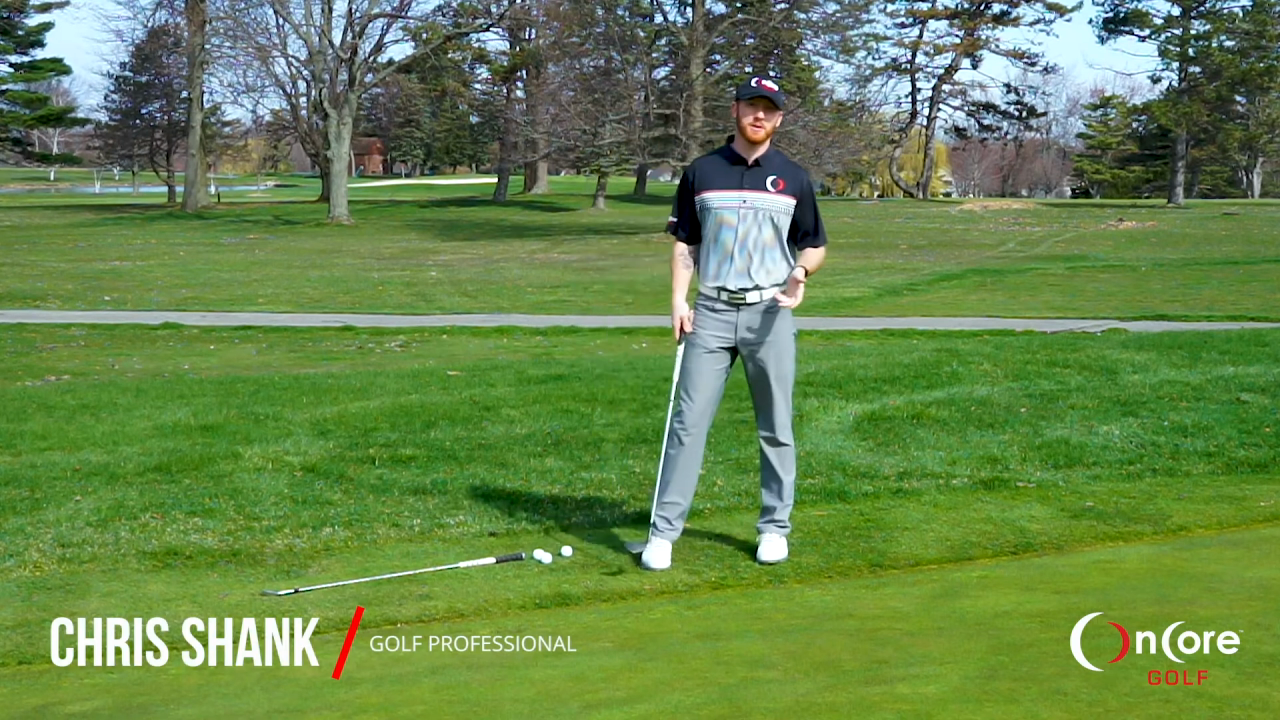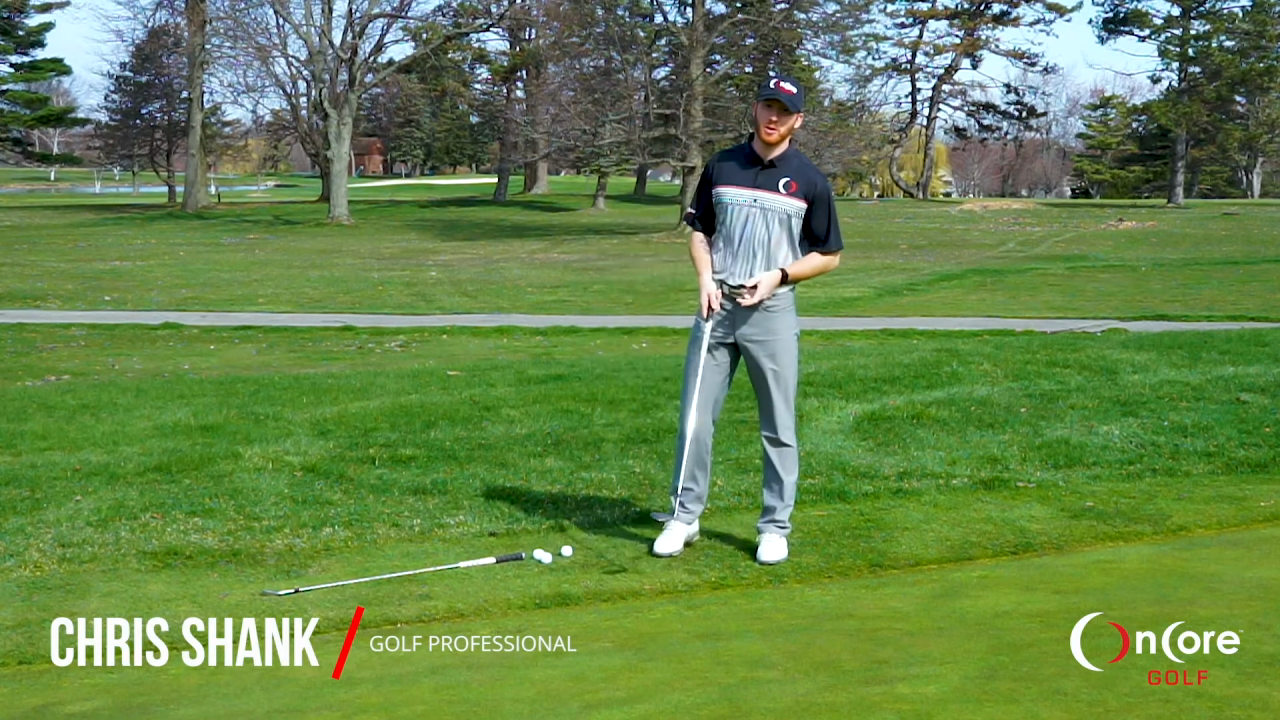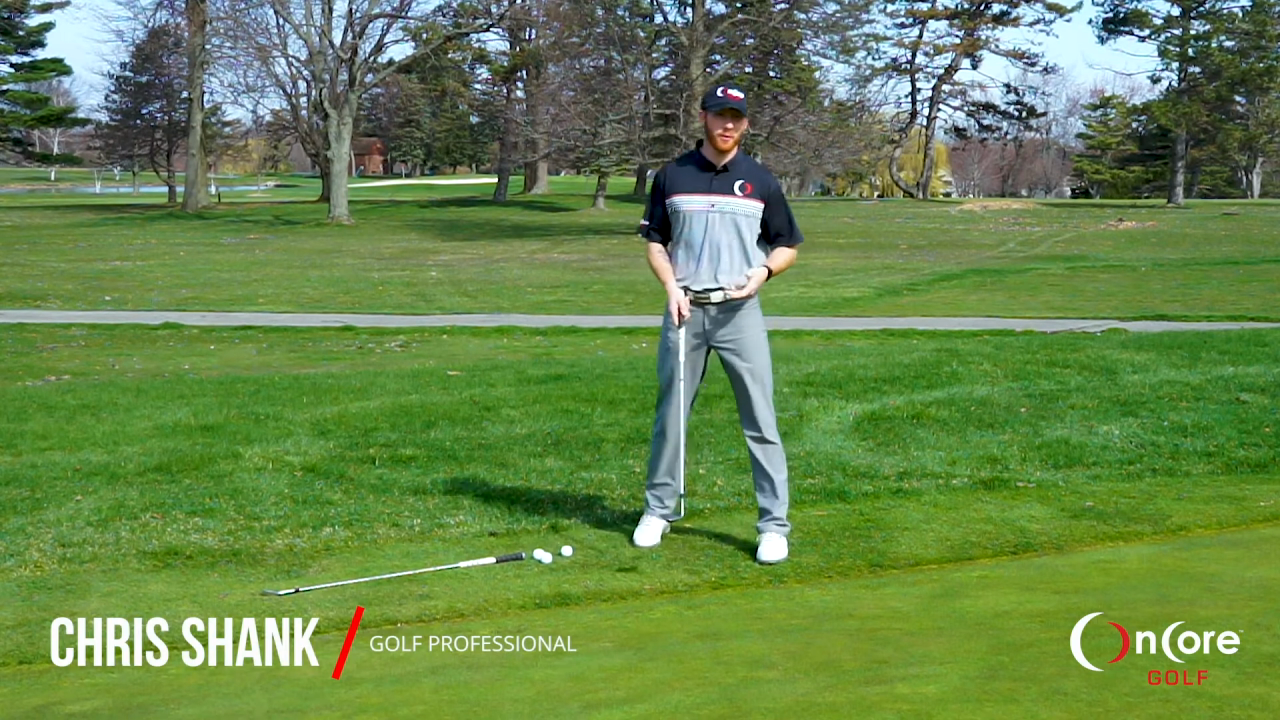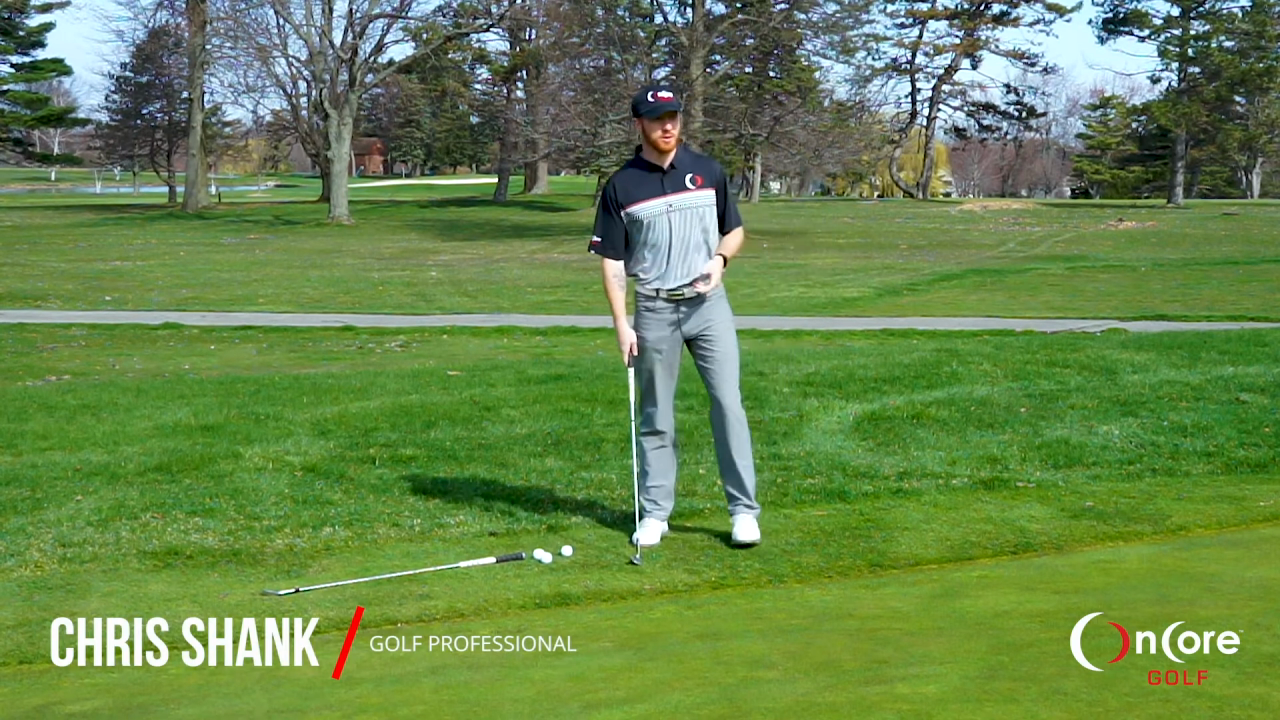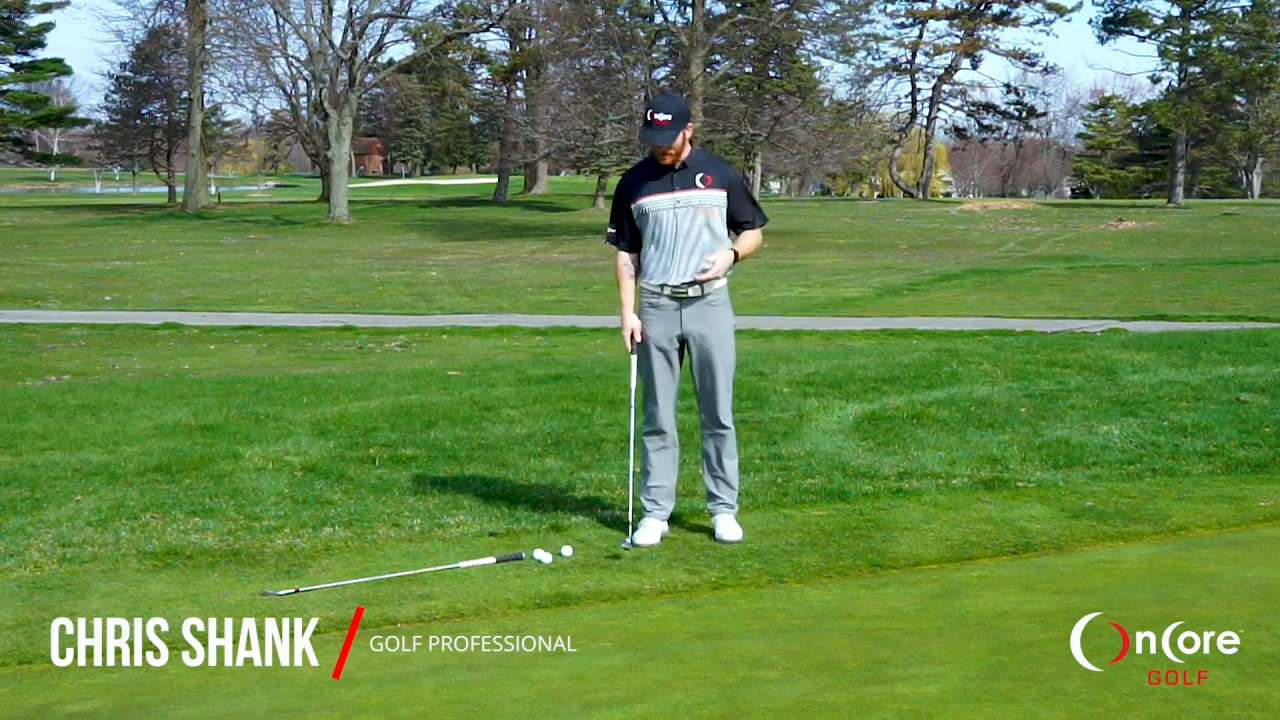
dt=0.5s
person 1, frame 1
left shoulder: (794, 178)
right shoulder: (700, 172)
left elbow: (814, 246)
right elbow: (684, 243)
left wrist: (800, 274)
right wrist: (678, 299)
left hip: (768, 316)
right hip: (711, 312)
left knee: (775, 428)
right knee: (689, 422)
left ankle: (774, 527)
right ankle: (664, 531)
person 1, frame 2
left shoulder: (810, 180)
right shoulder: (720, 166)
left elbow: (828, 255)
right elbow: (700, 232)
left wrist: (778, 275)
right wrist: (705, 278)
left hip: (772, 311)
right hip: (719, 309)
left knee: (777, 426)
right knee: (695, 414)
left ankle: (775, 527)
right ankle: (685, 515)
person 1, frame 3
left shoulder: (762, 181)
right shoulder: (671, 176)
left elbow: (787, 246)
right elbow: (656, 242)
left wrist: (764, 271)
right wrist: (671, 286)
left hip: (739, 312)
right hip: (686, 311)
left knee: (760, 421)
right knee: (670, 416)
left ankle: (773, 526)
right ankle: (659, 510)
person 1, frame 4
left shoulder: (709, 172)
right shoulder: (620, 186)
left elbow: (734, 230)
right elbow: (612, 260)
left wrist: (720, 259)
right wrist: (621, 325)
left hip: (707, 304)
right hip: (653, 310)
left knee: (728, 405)
right knee: (655, 417)
left ankle: (743, 508)
right ankle: (655, 512)
person 1, frame 5
left shoulder: (722, 174)
right shoulder: (633, 182)
left elbow: (754, 232)
right elbow: (626, 253)
left wrist: (732, 254)
right wrist: (627, 310)
left hip: (710, 305)
right hip: (657, 307)
left knee: (717, 413)
right knee: (658, 415)
left ankle: (724, 508)
right ankle: (656, 511)
